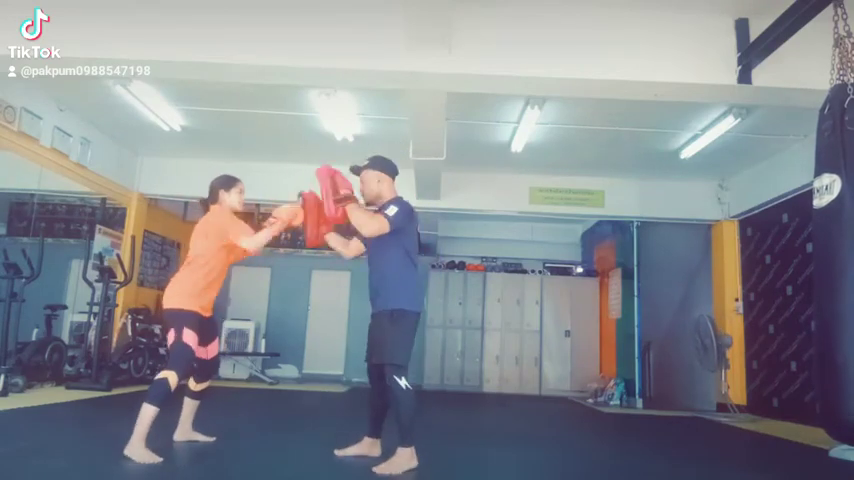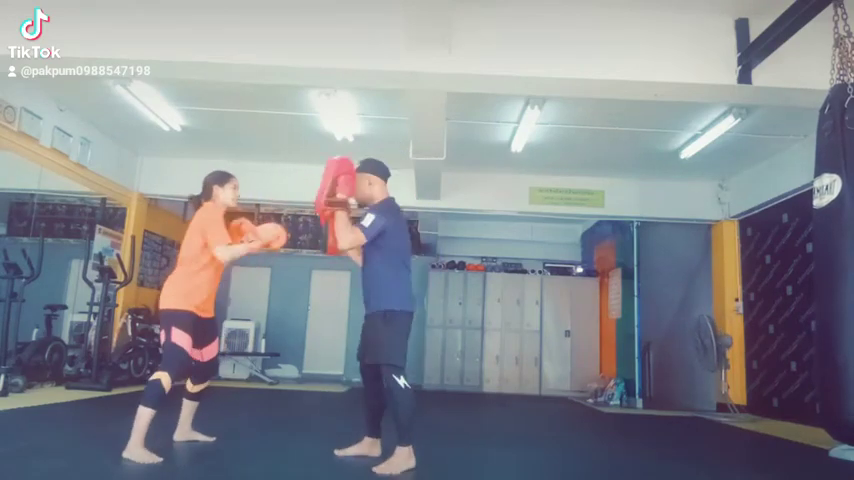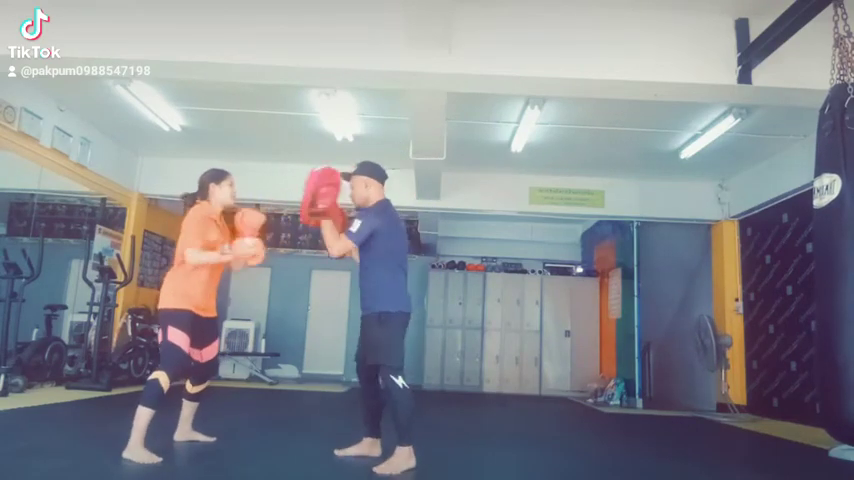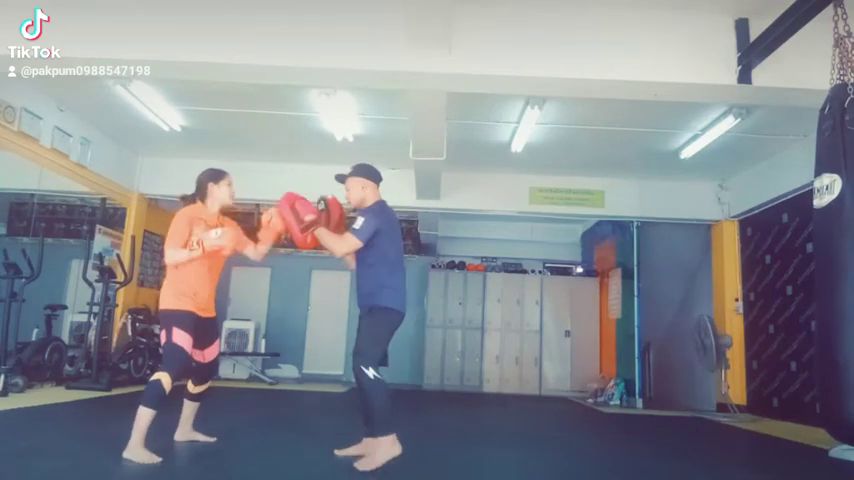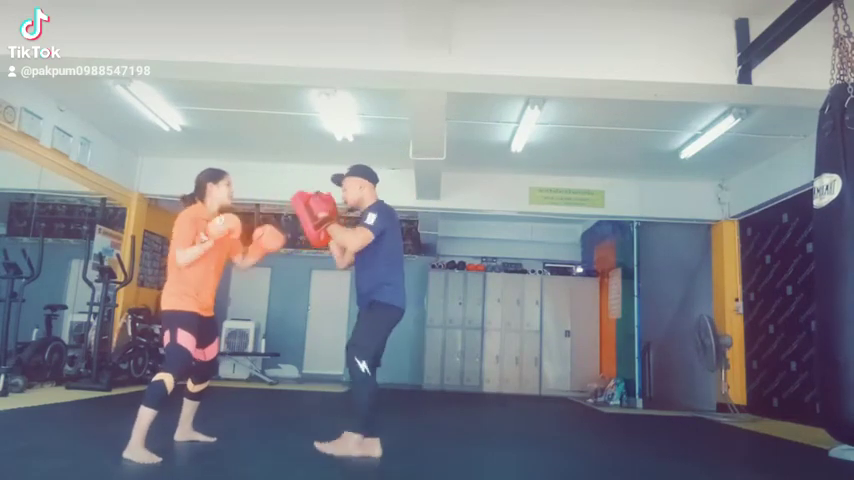
dt=0.1s
person 1, frame 1
left shoulder: (400, 209)
right shoulder: (377, 217)
left elbow: (371, 227)
right elbow: (350, 249)
left wrist: (347, 203)
left hip: (400, 308)
right hip: (383, 308)
left knee: (395, 374)
right knee: (377, 373)
left ankle: (406, 452)
right ankle: (372, 441)
person 1, frame 2
left shoulder: (382, 211)
right shoulder: (383, 214)
left elbow: (346, 242)
right elbow: (362, 258)
left wrist: (339, 208)
right wrist: (342, 223)
left hip: (393, 308)
right hip: (380, 308)
left knee: (392, 374)
right knee: (370, 371)
left ankle: (405, 451)
right ankle: (371, 440)
person 1, frame 3
left shoulder: (374, 214)
right shoulder: (380, 215)
left elbow: (336, 248)
right elbow: (365, 258)
left wrist: (325, 217)
right wrist: (342, 232)
left hip: (388, 309)
right hip: (377, 309)
left knee: (390, 375)
right knee: (367, 372)
left ankle: (405, 451)
right ankle: (371, 441)
person 1, frame 4
left shoulder: (376, 213)
right shoulder: (372, 219)
left elbow: (343, 248)
right elbow: (355, 261)
left wrist: (316, 227)
right wrist: (330, 230)
left hip: (385, 304)
right hip: (375, 305)
left knee: (365, 365)
right knee: (364, 370)
left ankle: (388, 439)
right ankle: (372, 438)
person 1, frame 5
left shoulder: (380, 212)
right shoulder: (369, 219)
left elbow: (355, 242)
right elbow: (343, 261)
left wrist: (326, 223)
right wrist: (332, 231)
left hip: (384, 301)
right hip: (374, 302)
left knee: (357, 356)
right knee: (363, 365)
left ankle: (356, 436)
right ankle: (369, 439)
person 2, frame 1
left shoulder: (218, 219)
right shoulder: (221, 217)
right elbow: (252, 244)
right wrist: (278, 224)
left hip: (200, 306)
right hip: (183, 302)
left knee: (209, 365)
right knee: (179, 365)
left ankle: (184, 428)
right ankle: (136, 442)
person 2, frame 2
left shoulder: (216, 220)
right shoulder: (207, 214)
left elbow: (217, 260)
right elbow: (223, 255)
left wrist: (247, 241)
right wrist: (256, 242)
left hip: (203, 306)
right hip: (179, 303)
left knee: (206, 367)
right knee: (174, 367)
left ankle: (184, 429)
right ankle: (135, 444)
person 2, frame 3
left shoulder: (220, 222)
right shoulder: (199, 215)
left elbow: (235, 263)
right elbow: (192, 258)
left wrist: (243, 245)
right wrist: (232, 252)
left hip: (204, 307)
right hip: (179, 303)
left knee: (206, 367)
right knee: (172, 367)
left ankle: (184, 429)
right ankle: (134, 444)
person 2, frame 4
left shoulder: (227, 224)
right shoulder: (187, 216)
left elbow: (256, 253)
right elbow: (170, 257)
left wrist: (270, 232)
right wrist: (203, 247)
left hip: (204, 308)
right hip: (178, 303)
left knee: (206, 369)
right knee: (174, 367)
left ankle: (184, 429)
right ankle: (135, 444)
person 2, frame 5
left shoulder: (225, 222)
right shoulder: (190, 216)
left elbow: (242, 261)
right elbow: (181, 260)
right wrist: (210, 238)
left hip: (204, 307)
right hip: (180, 303)
left knee: (206, 368)
right knee: (176, 367)
left ankle: (184, 429)
right ankle: (135, 444)
